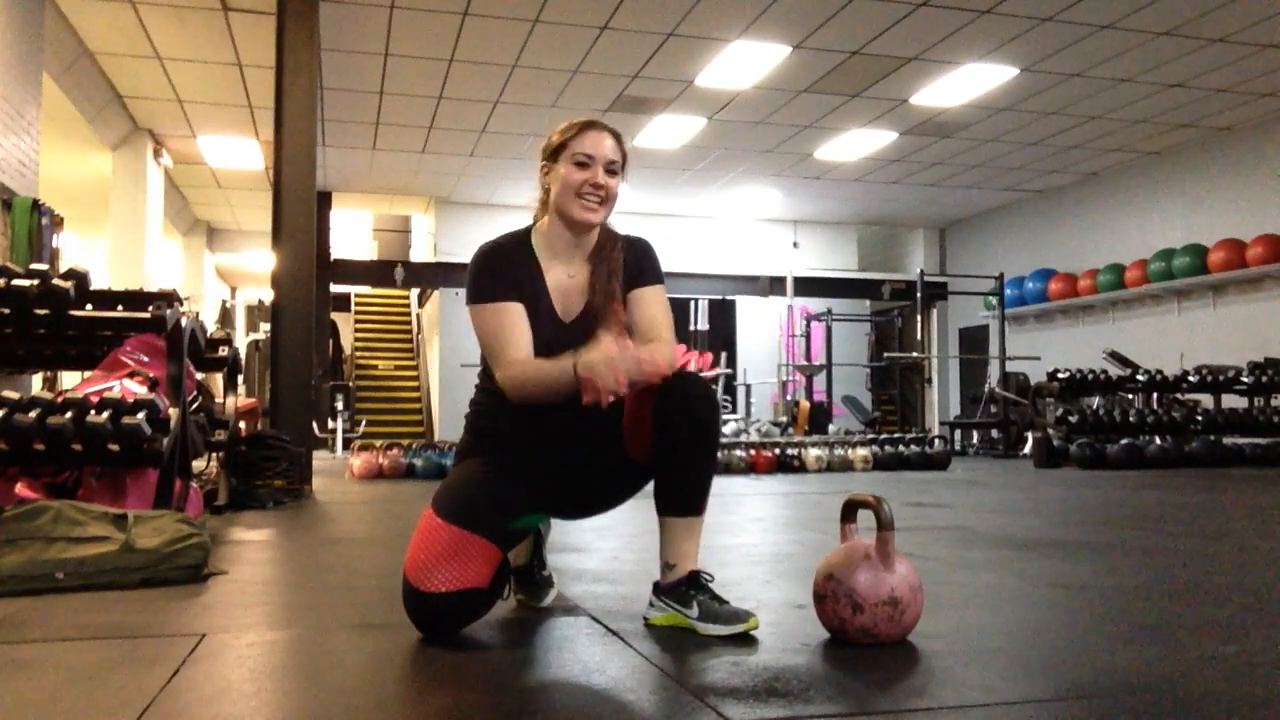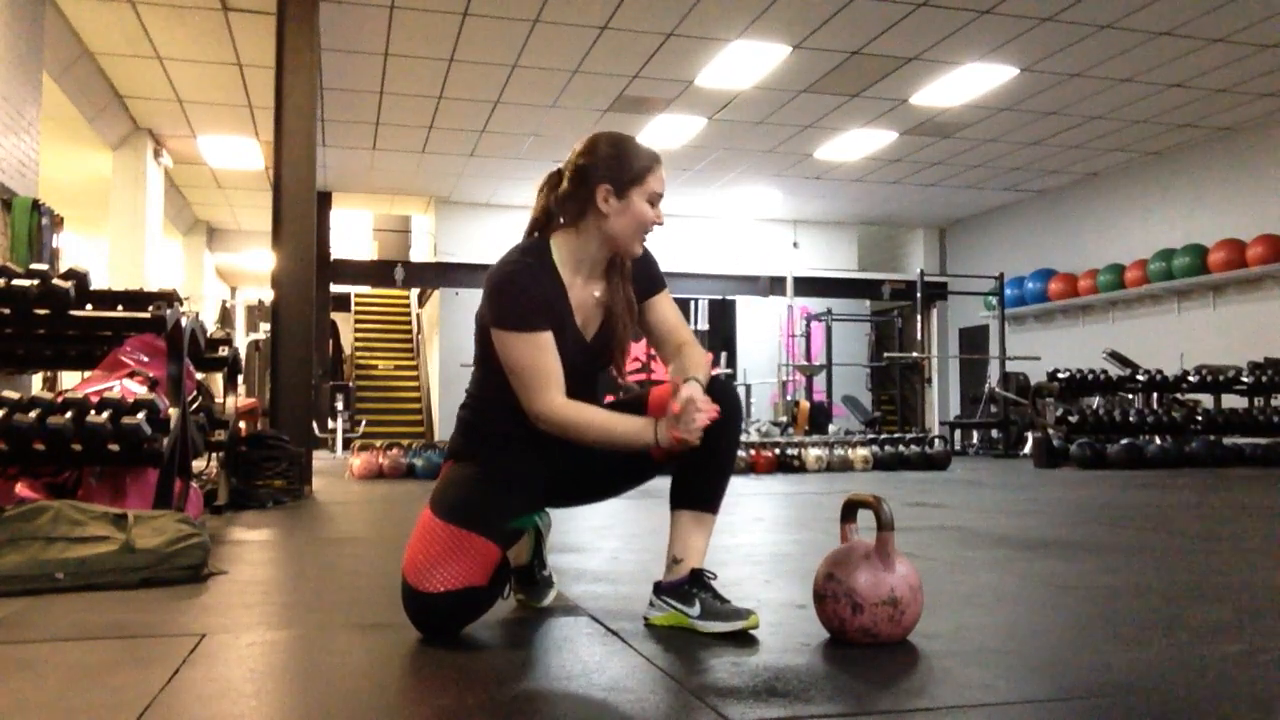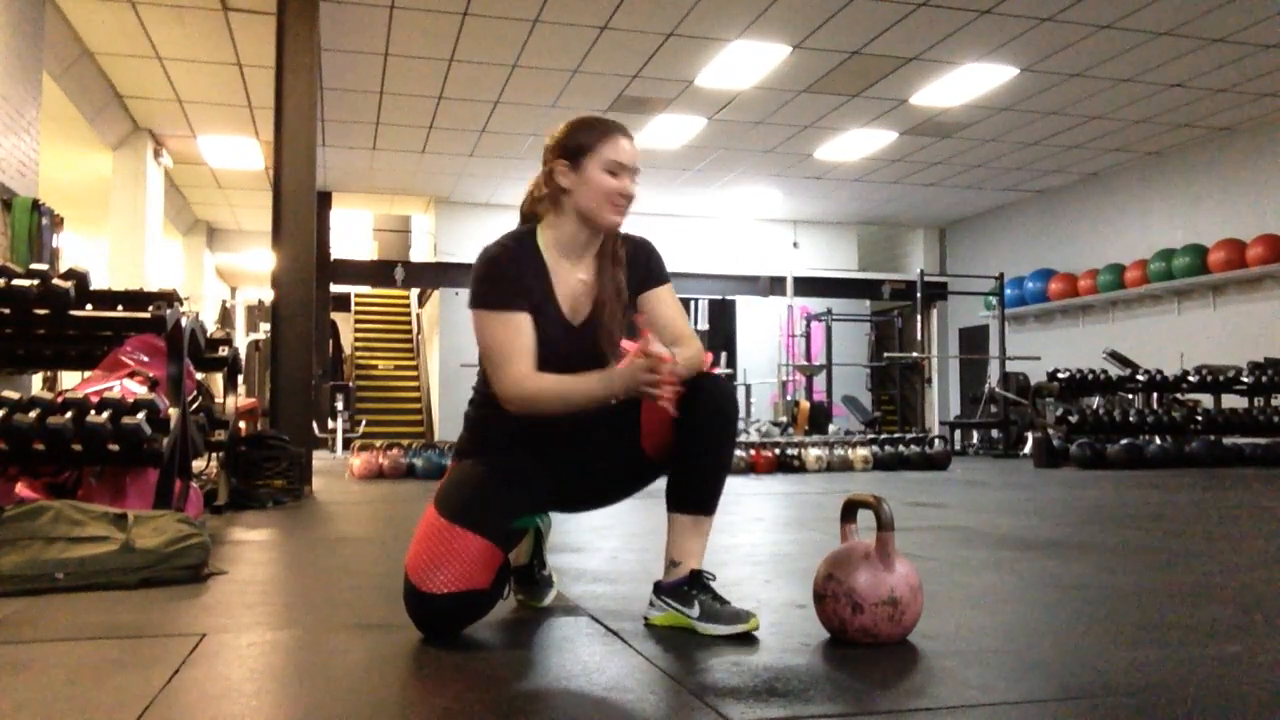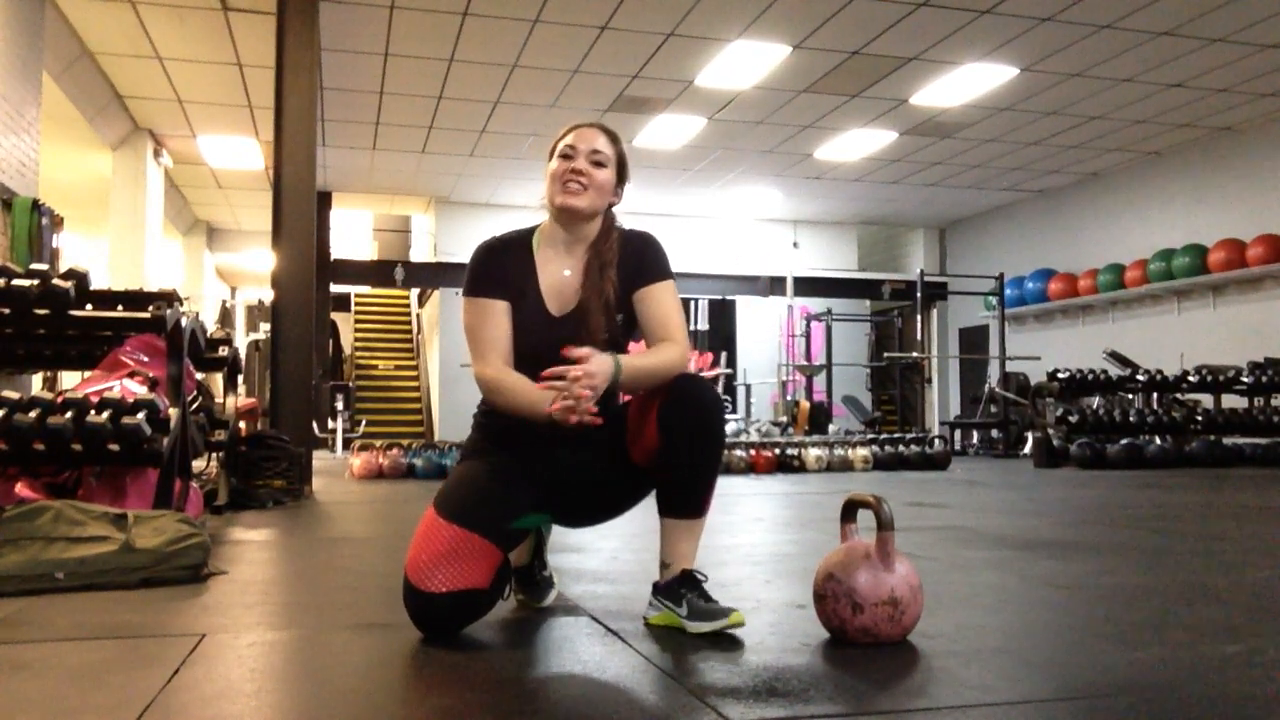
dt=0.7s
person 1, frame 1
left shoulder: (633, 258)
right shoulder: (499, 260)
left elbow: (663, 351)
right elbow: (515, 376)
left wrist: (625, 365)
right wrist: (586, 365)
left hip: (592, 449)
right hip: (506, 455)
left knee: (690, 397)
right knee: (435, 607)
left ankle: (677, 590)
right ankle: (523, 543)
person 1, frame 2
left shoulder: (635, 266)
right shoulder: (519, 278)
left elbow: (684, 348)
right elbow: (547, 408)
left wrist: (690, 387)
right wrist: (661, 431)
left hip: (582, 447)
right hip: (499, 454)
left knee: (716, 401)
right knee: (435, 608)
left ankle: (680, 588)
right ankle: (521, 542)
person 1, frame 3
left shoulder: (636, 257)
right shoulder: (506, 263)
left elbow: (690, 348)
right elbow: (515, 390)
left wrist: (663, 363)
right wrist: (624, 378)
left hip: (592, 445)
right hip: (506, 452)
left knee: (712, 397)
right knee: (436, 608)
left ankle: (680, 589)
right ankle: (523, 542)
person 1, frame 4
left shoulder: (638, 253)
right shoulder: (497, 259)
left elbow: (675, 351)
right elbow: (492, 374)
left wrist: (611, 369)
right wrist: (555, 401)
left hip: (599, 452)
right hip: (511, 452)
left knee: (695, 399)
right knee: (436, 607)
left ankle: (675, 588)
right ankle: (524, 544)
